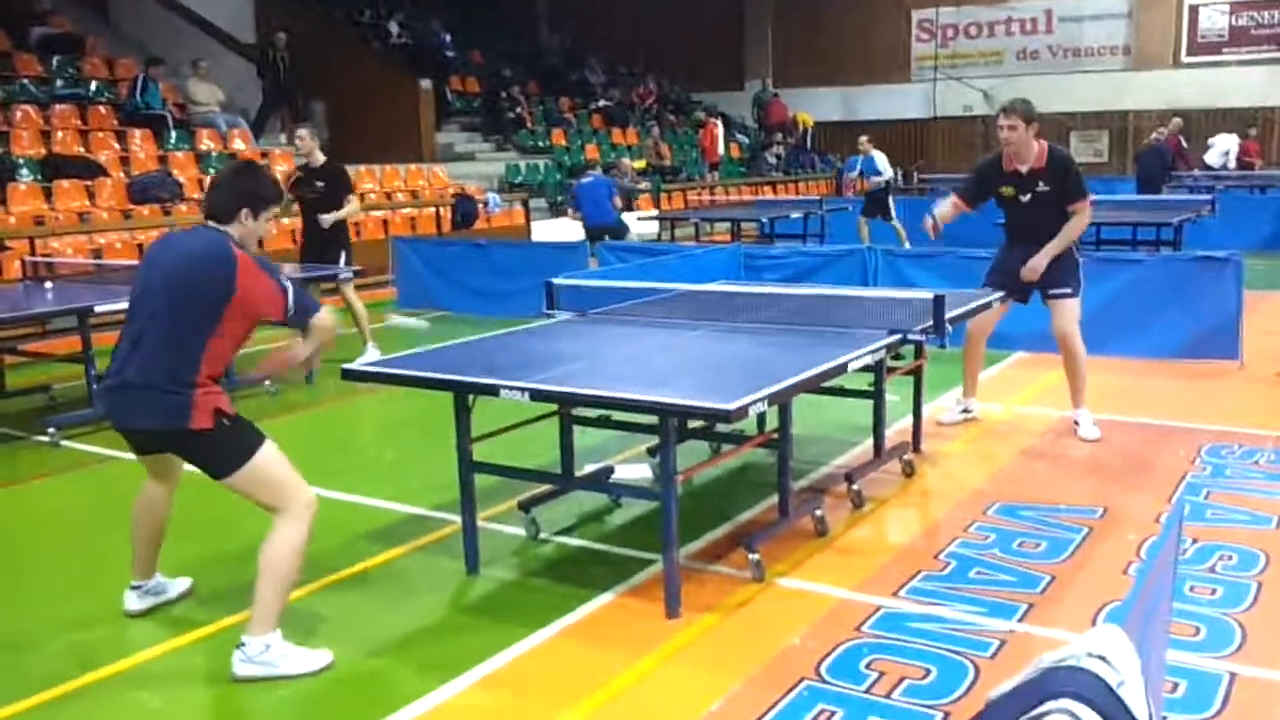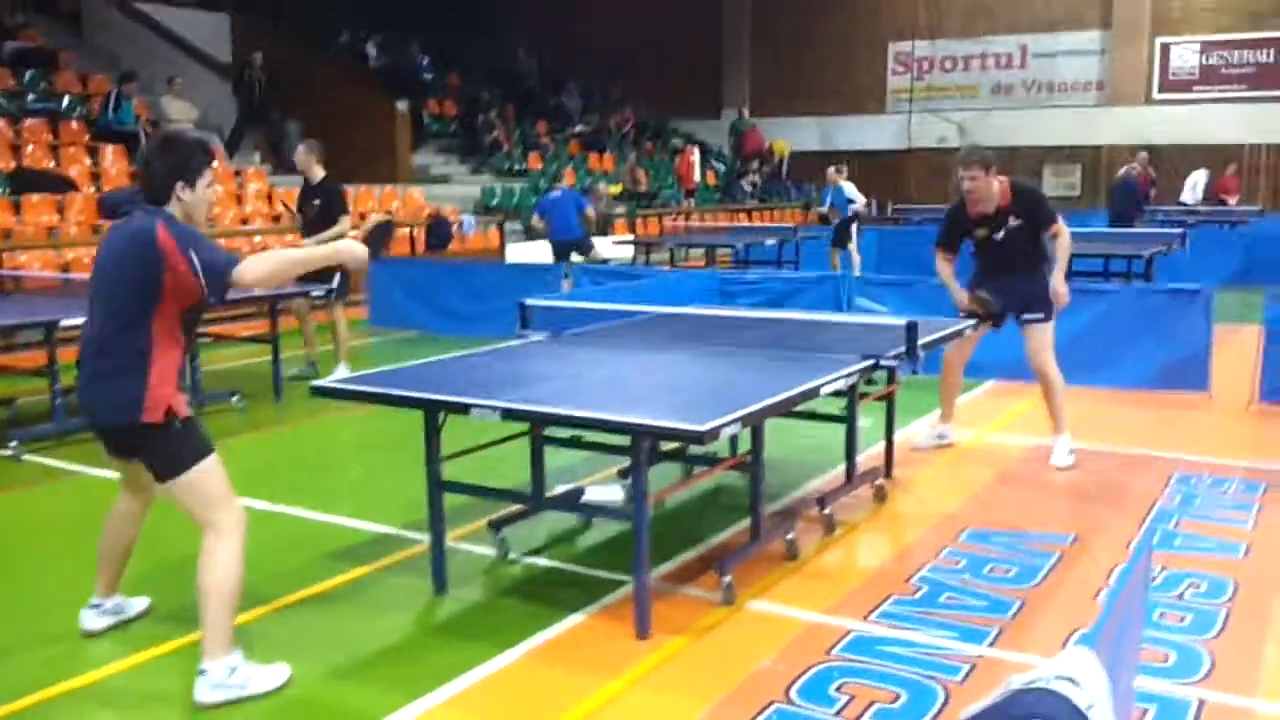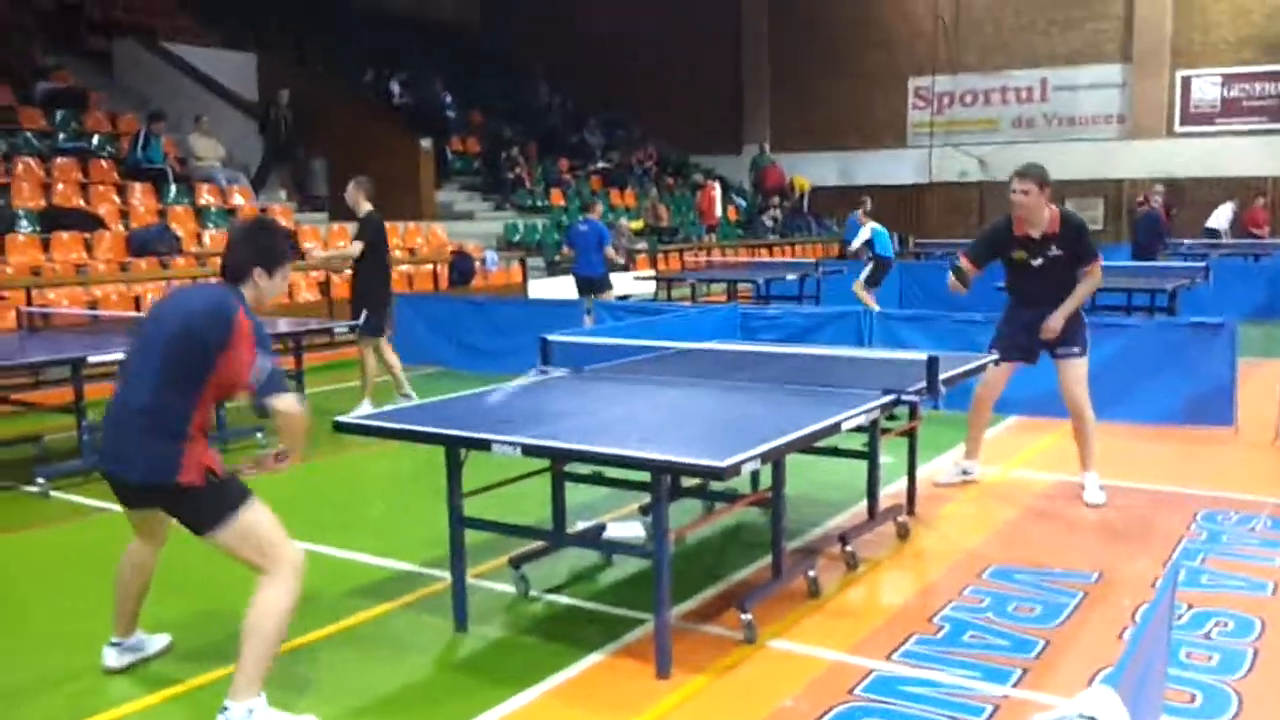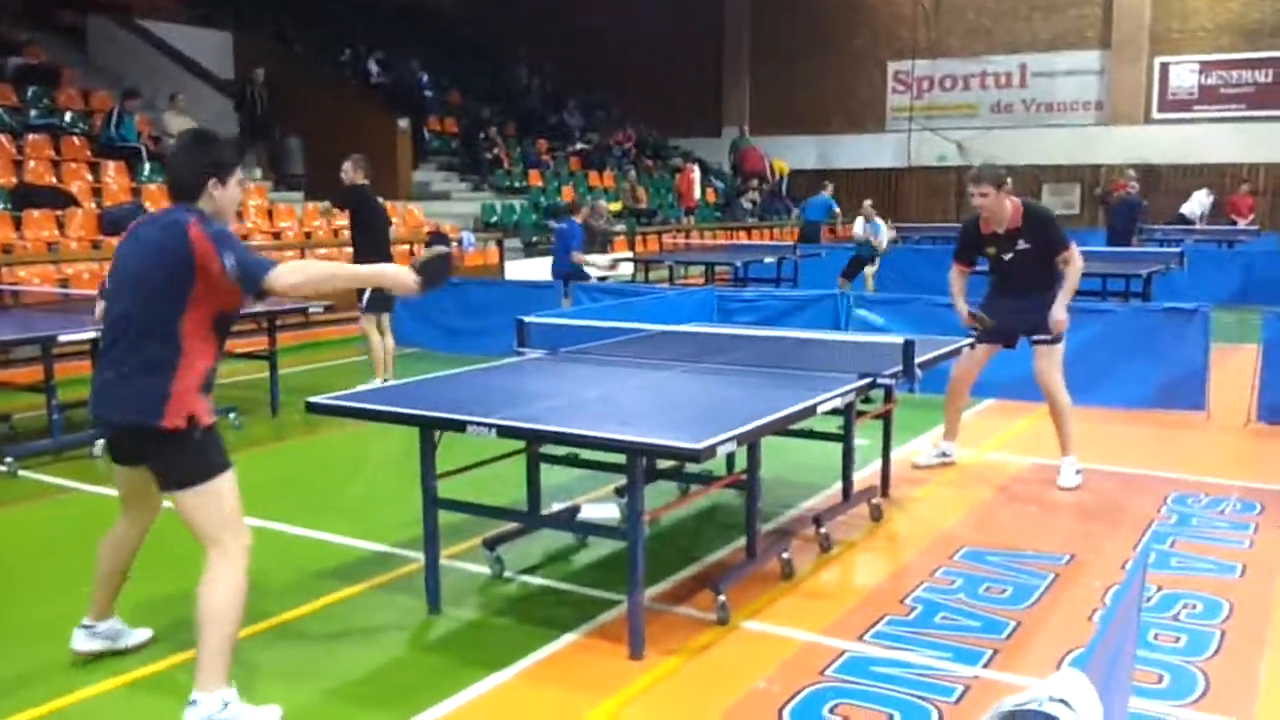
dt=0.4s
person 1, frame 1
left shoulder: (166, 246)
right shoulder: (240, 258)
right elbow: (321, 323)
right wrist: (304, 351)
left hip: (122, 393)
right hip: (183, 409)
left knee: (162, 480)
right knee: (297, 505)
left ankle: (145, 584)
right ankle: (260, 648)
person 1, frame 2
left shoulder: (128, 230)
right shoulder: (165, 236)
right elbow: (244, 273)
right wrist: (334, 250)
left hip: (105, 392)
right hip: (146, 400)
left knee: (137, 492)
right knee: (225, 521)
left ankle: (103, 603)
right ankle: (220, 669)
person 1, frame 3
left shoulder: (182, 298)
right shoulder: (238, 321)
right elbow: (284, 406)
right wrist: (290, 446)
left hip: (118, 451)
right hip: (175, 463)
left knee: (150, 534)
right knee: (285, 565)
left ankle: (124, 642)
person 1, frame 4
left shoulder: (142, 232)
right shoulder: (199, 234)
left elbow: (106, 313)
right elbow: (280, 279)
right wrist: (378, 274)
left hip: (117, 400)
right hip: (169, 407)
left knee: (137, 516)
right knee: (231, 546)
left ankle: (97, 627)
person 2, frame 1
left shoulder: (1060, 163)
right shoulder: (991, 168)
left elbow: (1082, 216)
right elbow: (957, 203)
left wrist: (1045, 255)
right wrist: (936, 217)
left hip: (1055, 255)
right hip: (1012, 252)
left knee: (1066, 333)
right knee: (976, 328)
left ankle: (1081, 412)
right ankle: (967, 402)
person 2, frame 2
left shoulder: (1027, 195)
right shoulder: (959, 214)
left elbow: (1062, 235)
right elbow: (944, 259)
left wrist: (1059, 278)
right wrist: (957, 292)
left hip: (1033, 282)
right hip: (987, 285)
left knee: (1042, 361)
right knee: (953, 355)
left ankle: (1062, 440)
right ankle: (944, 428)
person 2, frame 3
left shoulder: (1072, 226)
right shoulder: (1000, 231)
left elbow: (1093, 275)
right elbow: (964, 267)
left wrist: (1061, 313)
right wrist: (956, 279)
left hip: (1064, 316)
right hip: (1019, 315)
left knee: (1075, 397)
right knee: (984, 390)
left ankle: (1090, 477)
right ankle: (968, 465)
person 2, frame 4
left shoulder: (1038, 218)
right shoulder: (972, 230)
left elbow: (1074, 262)
right elbow: (959, 270)
left wrist: (1060, 306)
right wrist: (962, 305)
left hip: (1042, 302)
right hip: (999, 302)
left knee: (1050, 380)
right knee: (961, 372)
left ankle: (1069, 461)
right ankle: (947, 446)
person 3, frame 1
left shoulder: (336, 170)
right shoulder: (300, 173)
left elbow: (354, 204)
right elbow: (286, 203)
left wrist: (333, 217)
right wrist: (290, 188)
left hip: (336, 243)
right hip: (311, 243)
left knee: (347, 294)
left ankle: (371, 347)
person 3, frame 2
left shoulder: (333, 188)
right shoulder: (306, 188)
left elbow: (345, 225)
left wrist: (314, 240)
right wrist: (293, 221)
left knee: (335, 311)
right knee: (299, 306)
left ankle: (342, 366)
right ankle: (310, 363)
person 3, frame 3
left shoulder: (369, 220)
right shoulder: (370, 220)
left elbow: (354, 251)
left wrist: (324, 256)
right wrist: (337, 261)
left hip: (371, 294)
right hip: (374, 293)
left knee: (365, 347)
right knee: (380, 345)
left ankle: (367, 402)
right ankle: (406, 393)
person 3, frame 4
left shoulder: (355, 191)
right shoulder: (375, 198)
left elbow: (325, 208)
right elbow: (387, 230)
left wrist: (329, 206)
left knee: (368, 325)
right knee: (383, 326)
left ankle: (381, 379)
right ankle: (385, 379)
